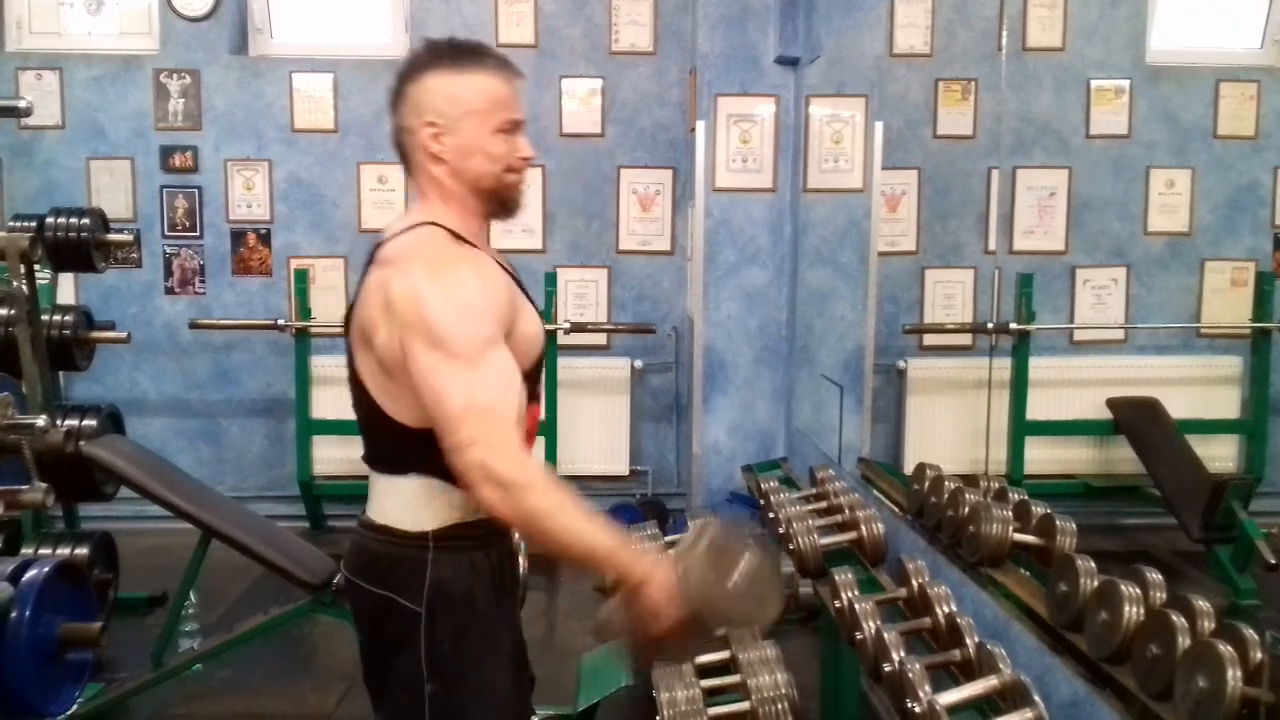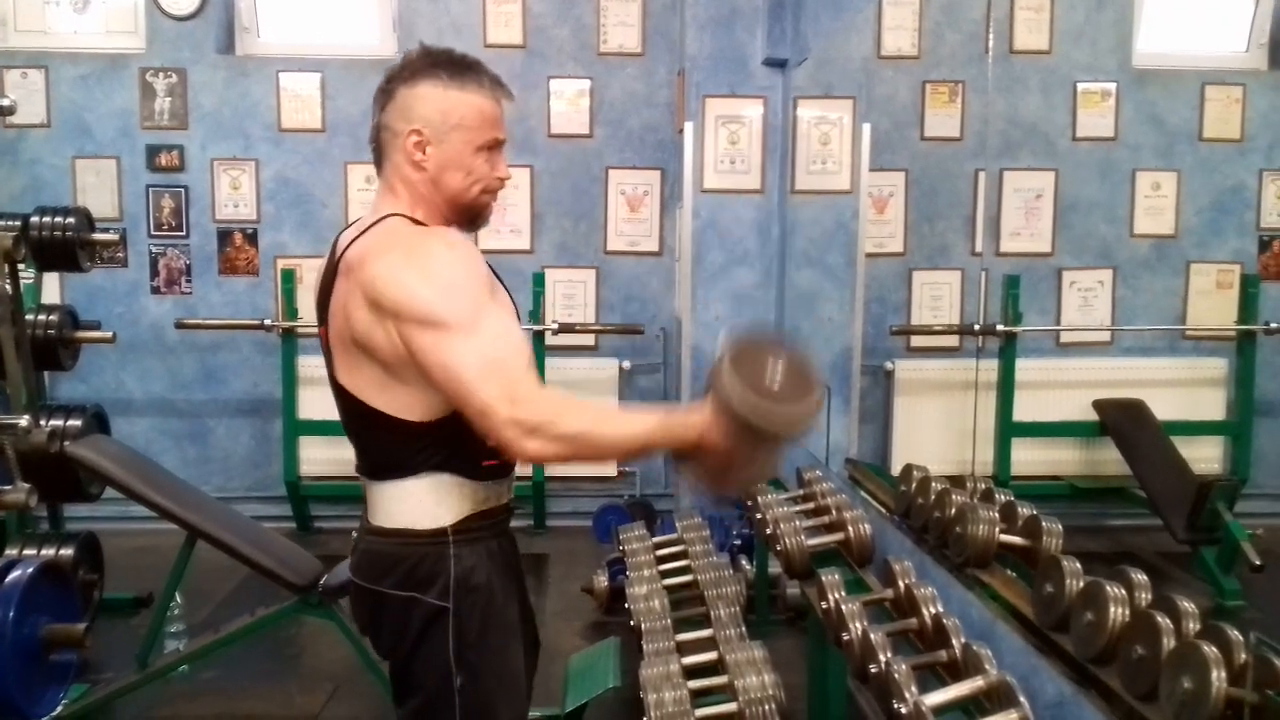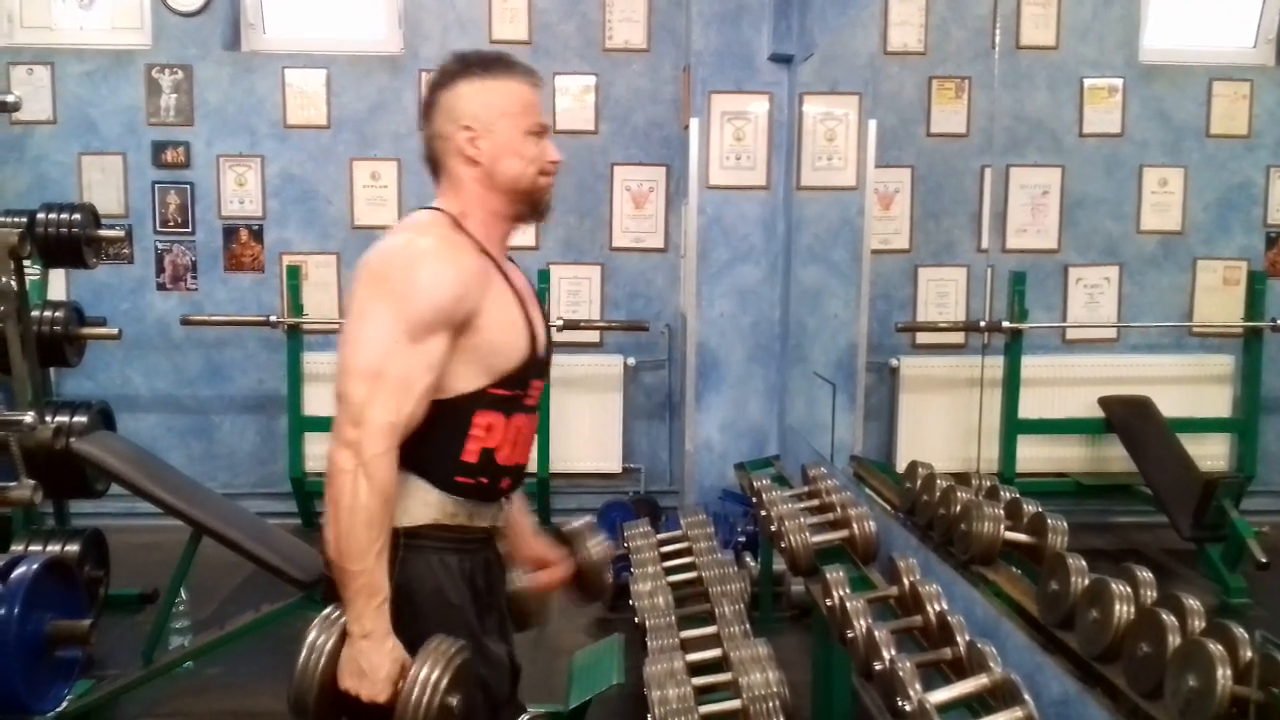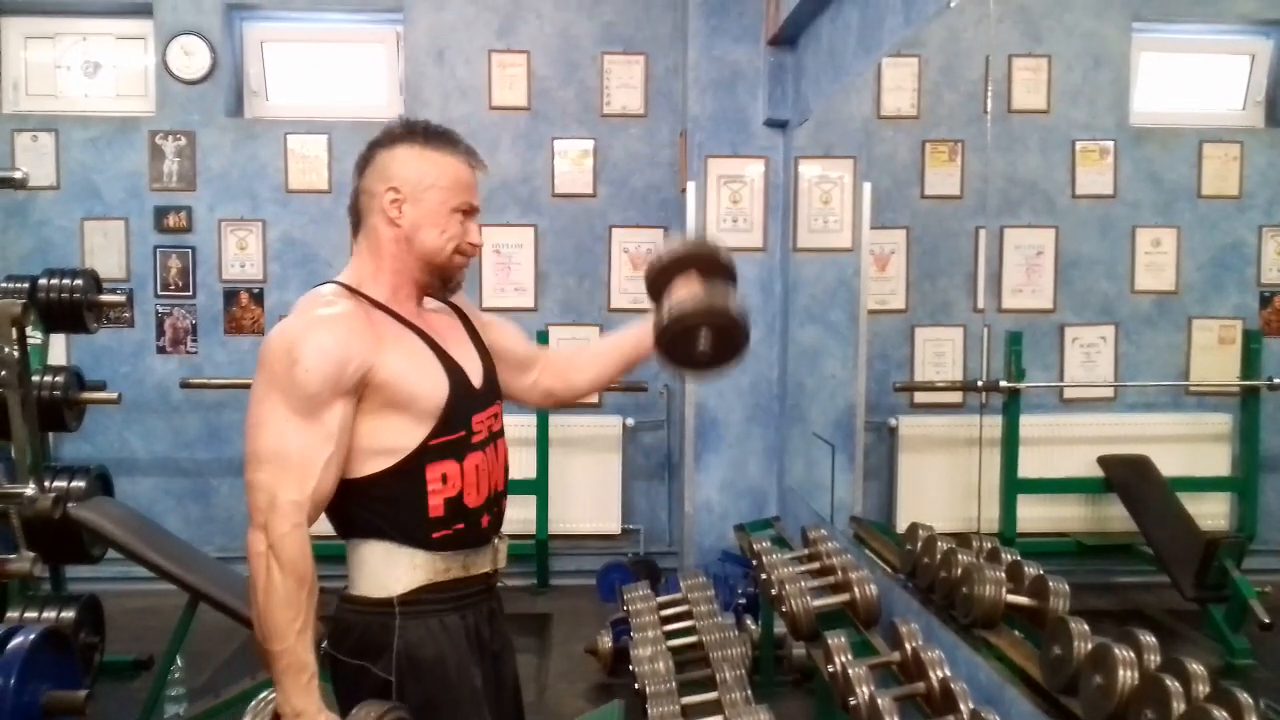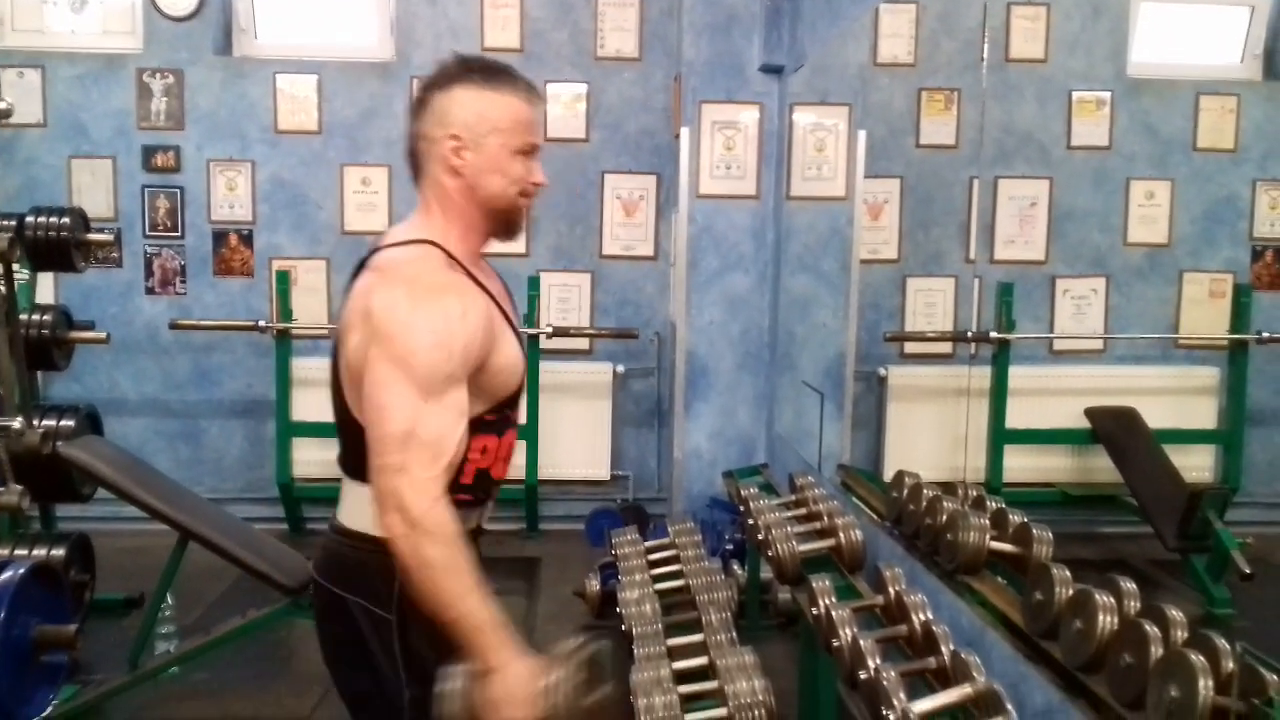
dt=1s
person 1, frame 1
left shoulder: (434, 254)
right shoulder: (442, 274)
right elbow: (499, 475)
right wrist: (635, 569)
left hip: (449, 553)
right hip: (428, 570)
person 1, frame 2
left shoulder: (378, 249)
right shoulder: (414, 260)
right elbow: (528, 423)
right wrist: (689, 427)
left hip: (433, 551)
right hip: (441, 567)
person 1, frame 3
left shoulder: (491, 267)
right shoulder: (427, 265)
right elbow: (364, 446)
left wrist: (521, 535)
right wrist: (372, 630)
left hip: (466, 560)
right hip: (407, 571)
person 1, frame 4
left shoulder: (451, 319)
right shoulder: (326, 336)
left elbow: (552, 373)
right elbow: (276, 527)
left wrist: (659, 325)
left hip: (476, 615)
right hip: (400, 635)
person 1, frame 5
left shoulder: (442, 267)
right shoulder: (422, 294)
right elbow: (411, 502)
right wrist: (500, 658)
left hip: (416, 566)
right hip: (393, 581)
